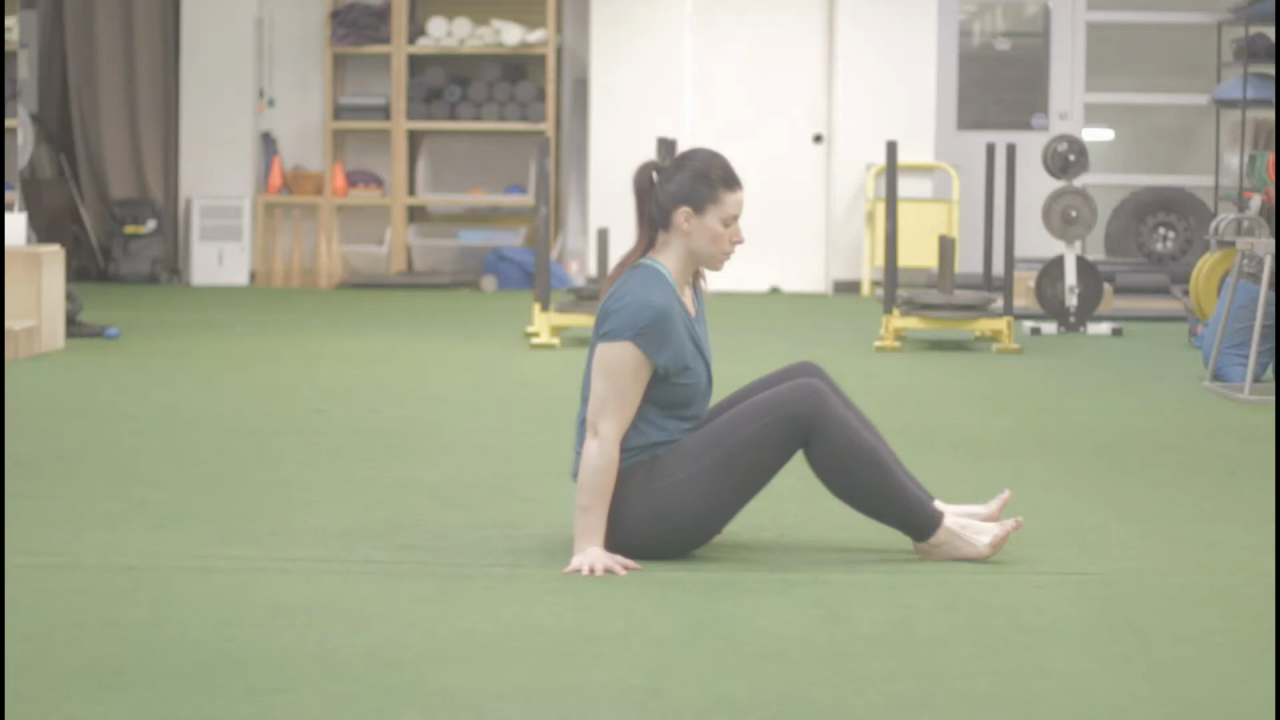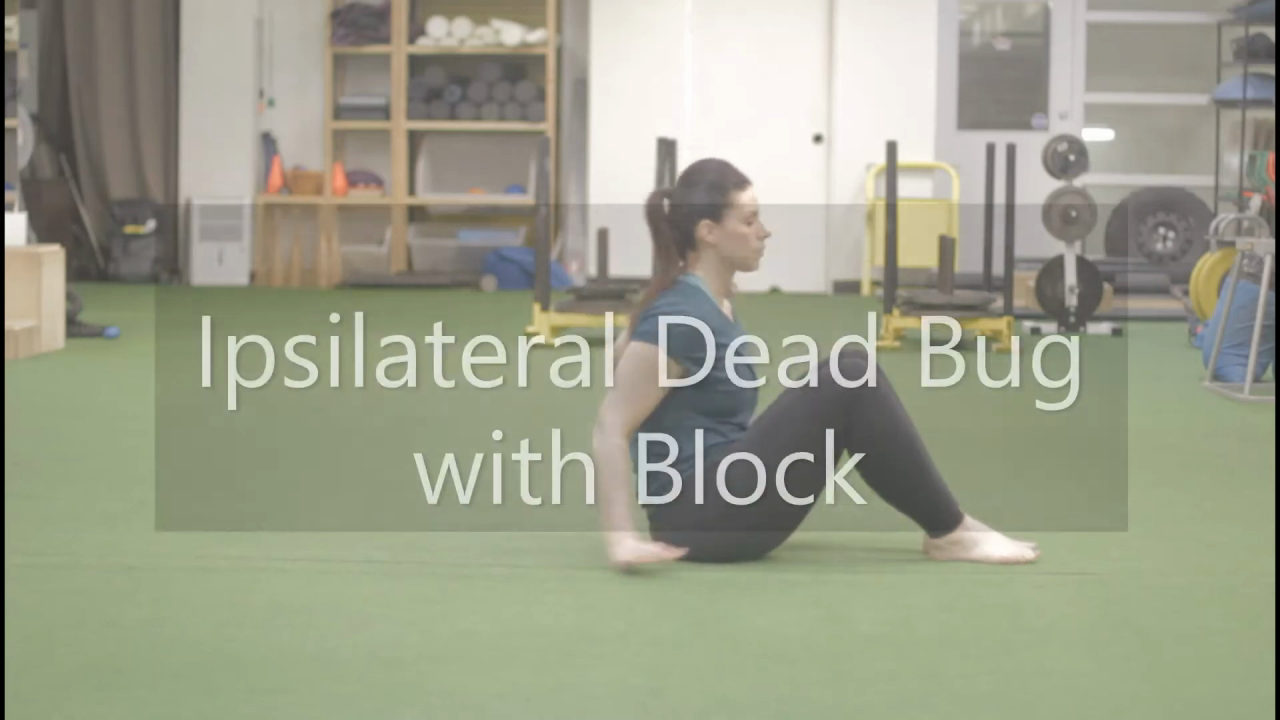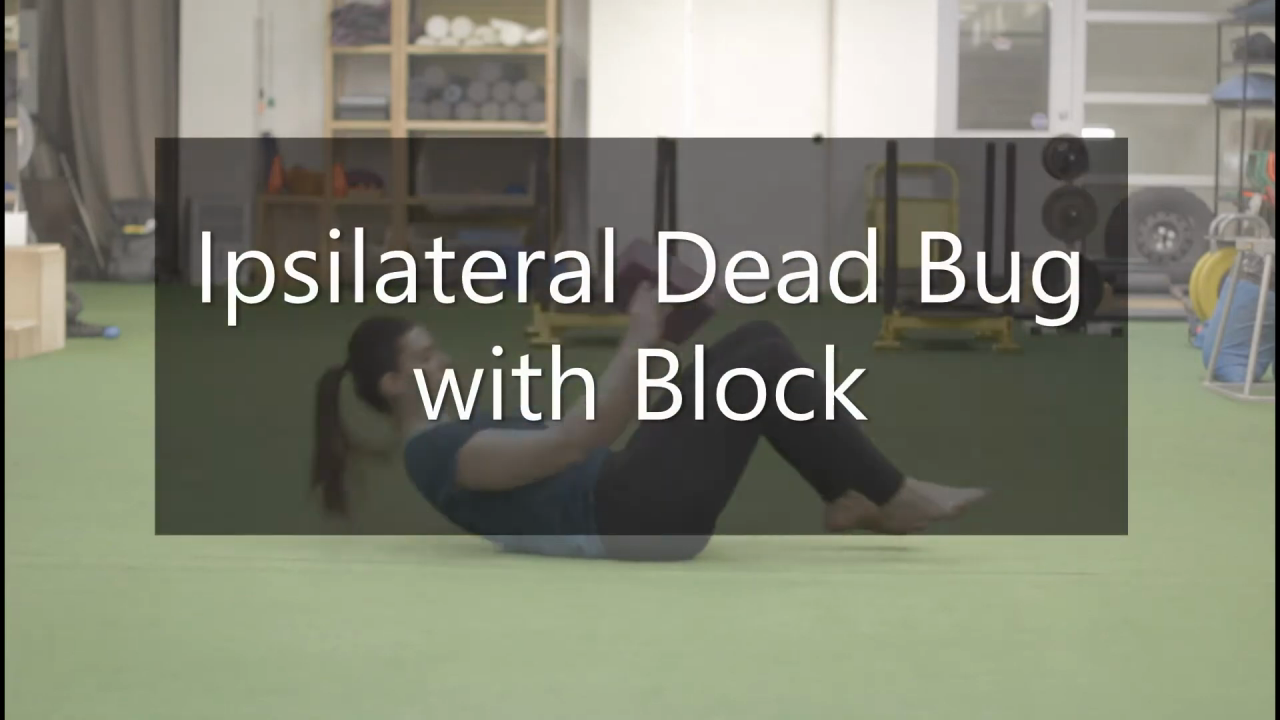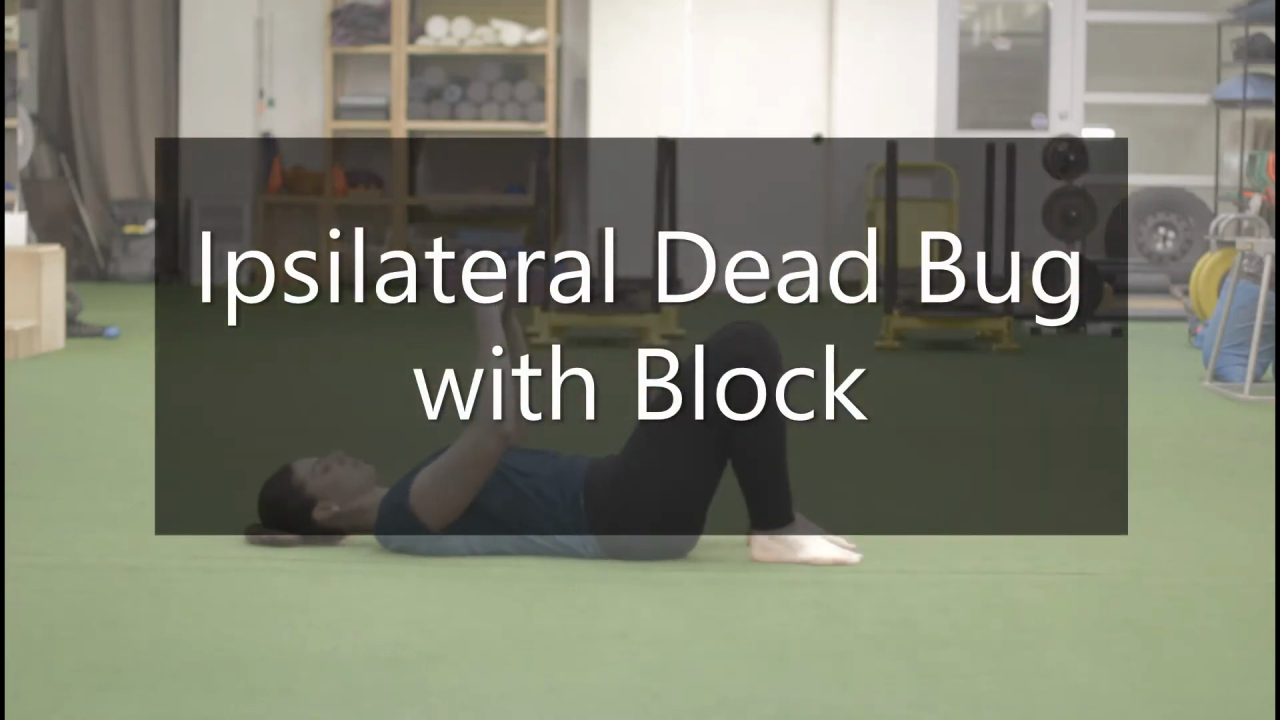
dt=0.7s
person 1, frame 1
left shoulder: (682, 283)
right shoulder: (644, 304)
right elbow: (602, 433)
right wrist: (589, 545)
left hip: (668, 482)
right hip: (637, 508)
left knee: (807, 380)
right knee: (804, 405)
left ankle: (928, 511)
right ankle: (934, 535)
person 1, frame 2
left shoulder: (702, 296)
right shoulder: (682, 318)
left elbow: (622, 354)
right elbow: (610, 429)
right wrist: (622, 534)
left hip: (723, 489)
right hip: (697, 512)
left knee: (853, 367)
right knee: (851, 385)
left ankle: (948, 521)
right ankle: (950, 533)
person 1, frame 3
left shoulder: (453, 431)
right shoulder: (444, 450)
left elbow: (581, 427)
right elbow: (576, 436)
left wrist: (642, 342)
right wrist: (637, 340)
left hip: (630, 498)
right hip: (640, 525)
left knee: (759, 344)
right knee: (759, 359)
left ankle: (847, 498)
right ankle: (893, 497)
person 1, frame 4
left shoulder: (420, 499)
right shoulder: (408, 517)
left elbow: (512, 411)
right elbow: (497, 427)
left wrist: (505, 311)
right wrist: (485, 317)
left hip: (618, 499)
right hip: (630, 519)
left knee: (744, 341)
right knee: (745, 353)
left ankle: (778, 519)
right ankle: (775, 531)
